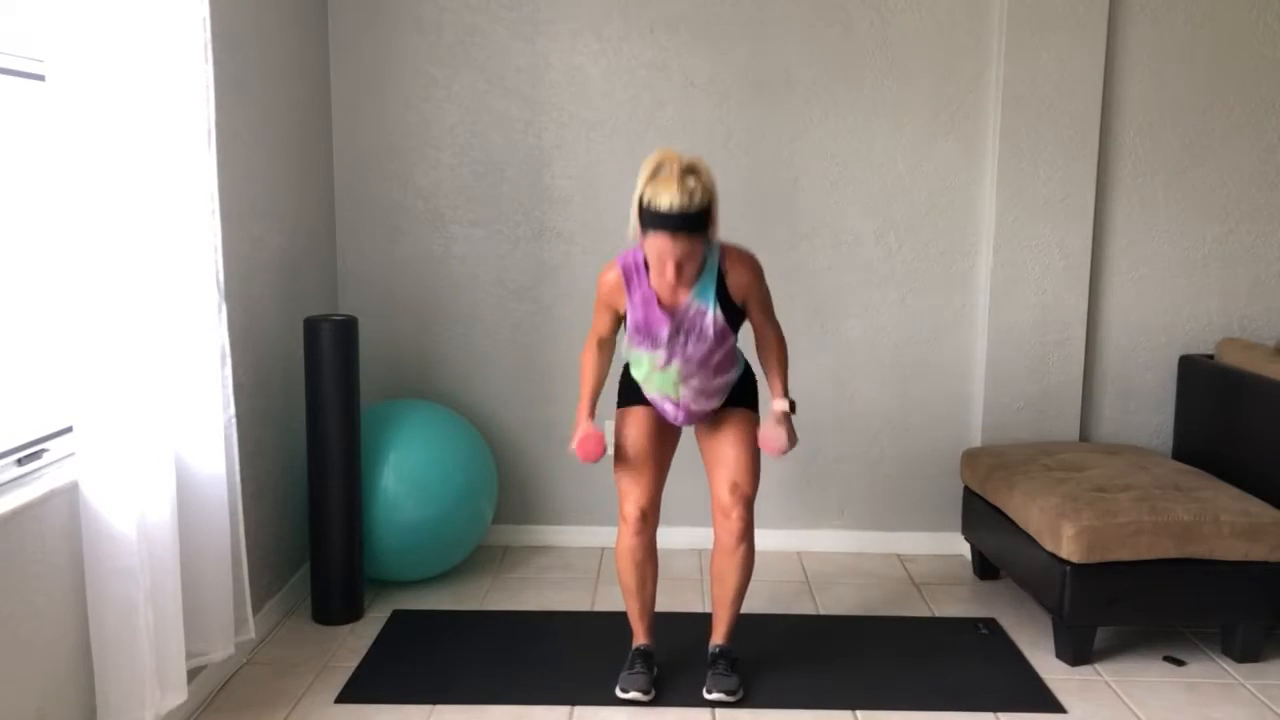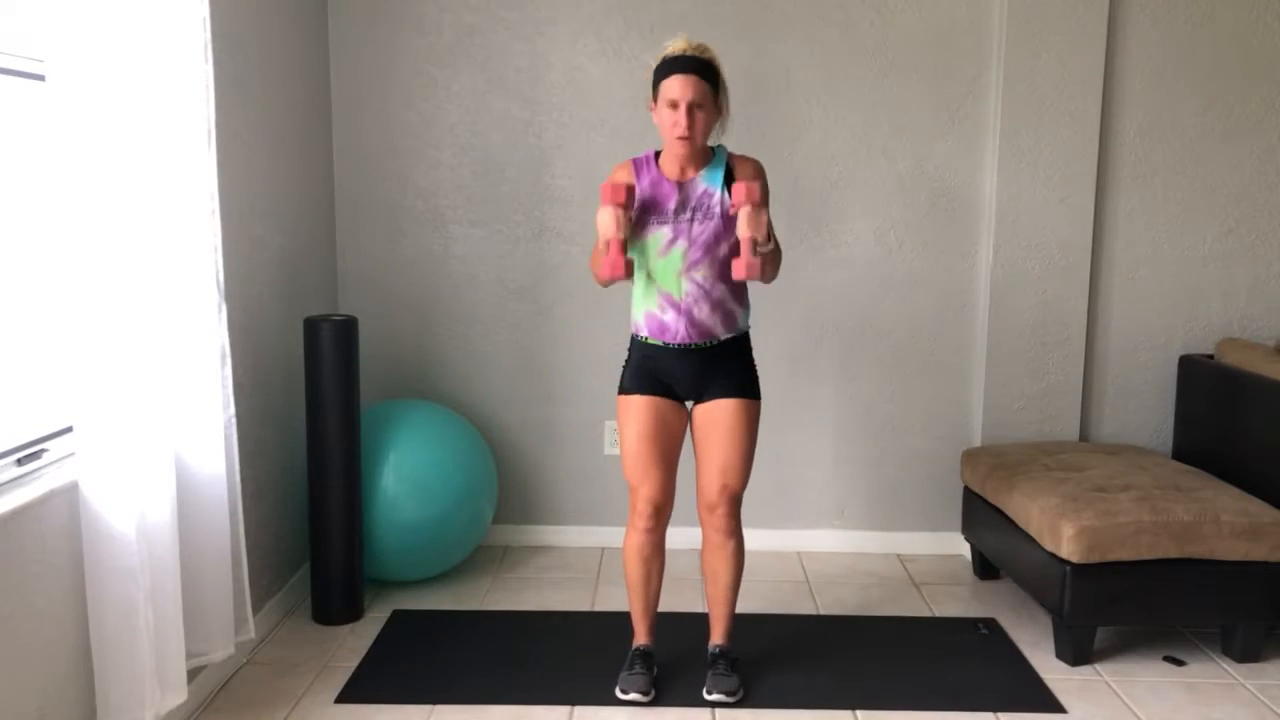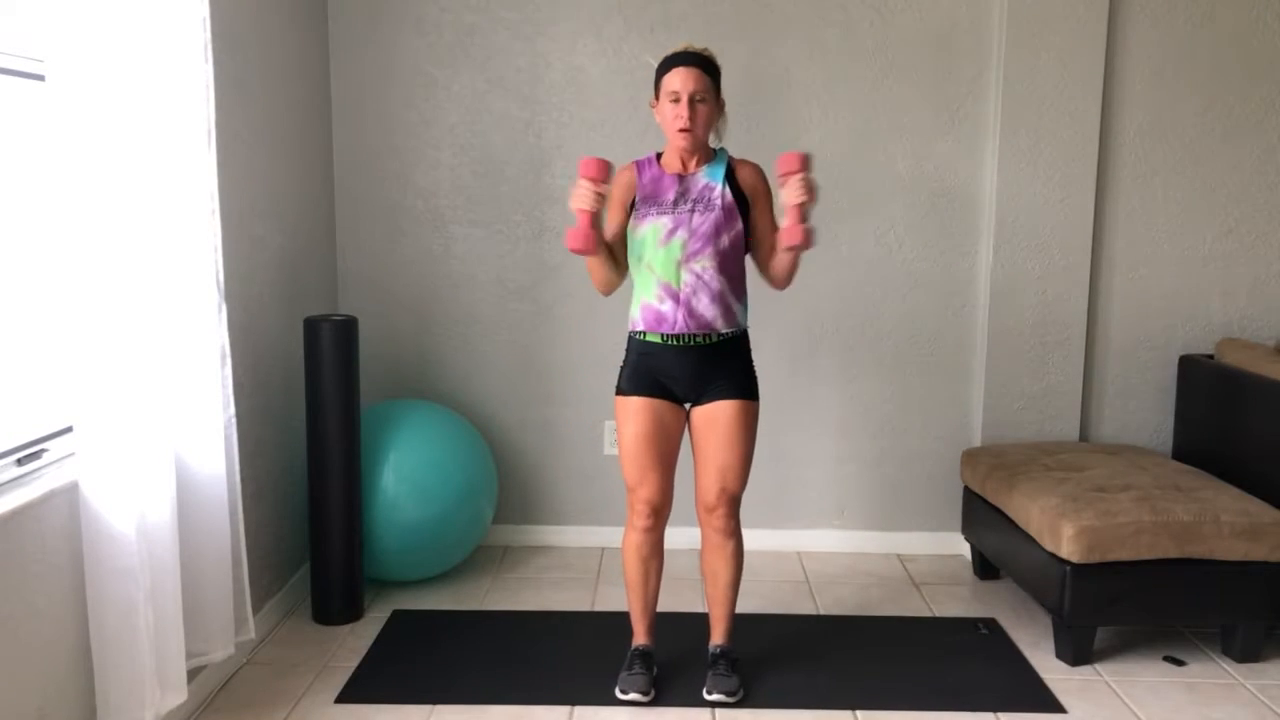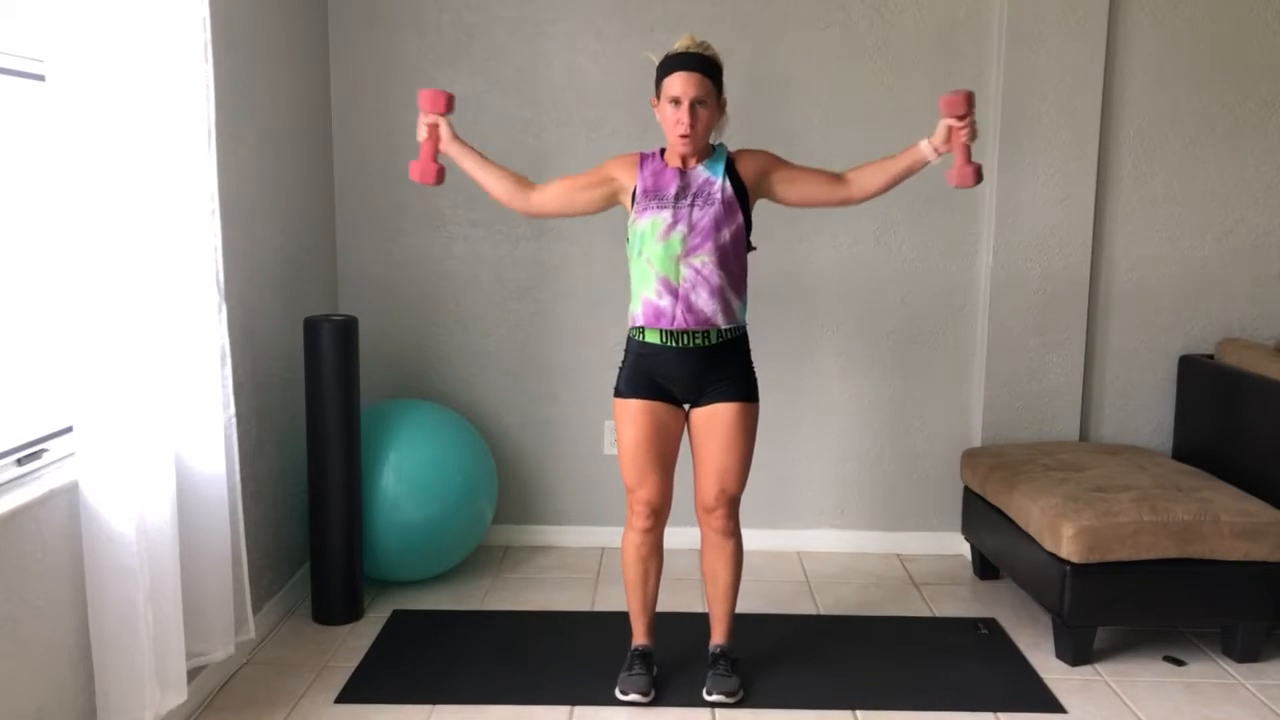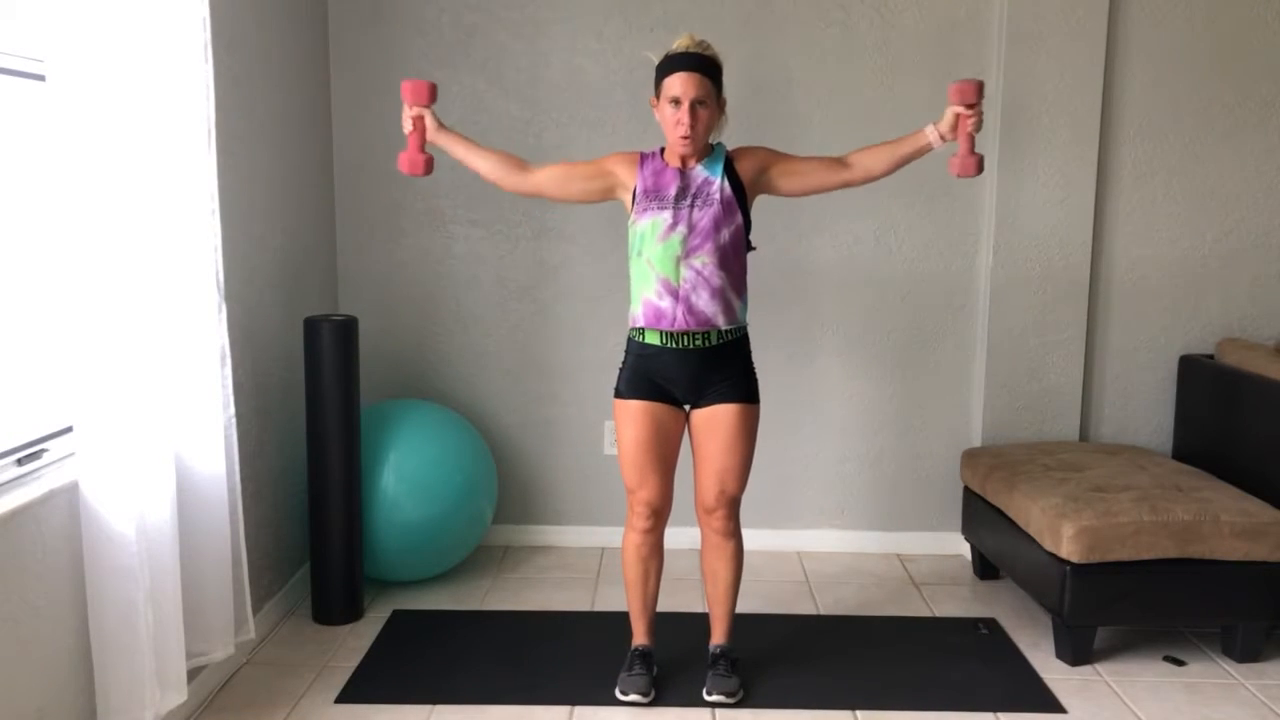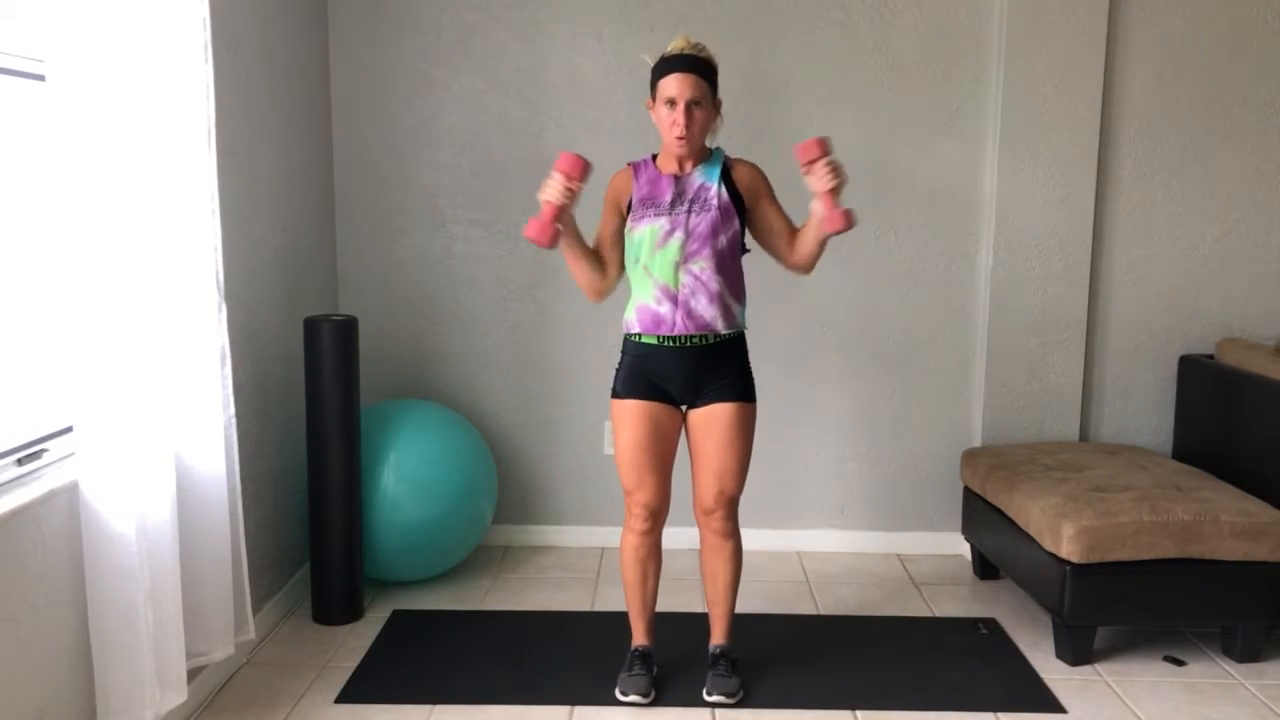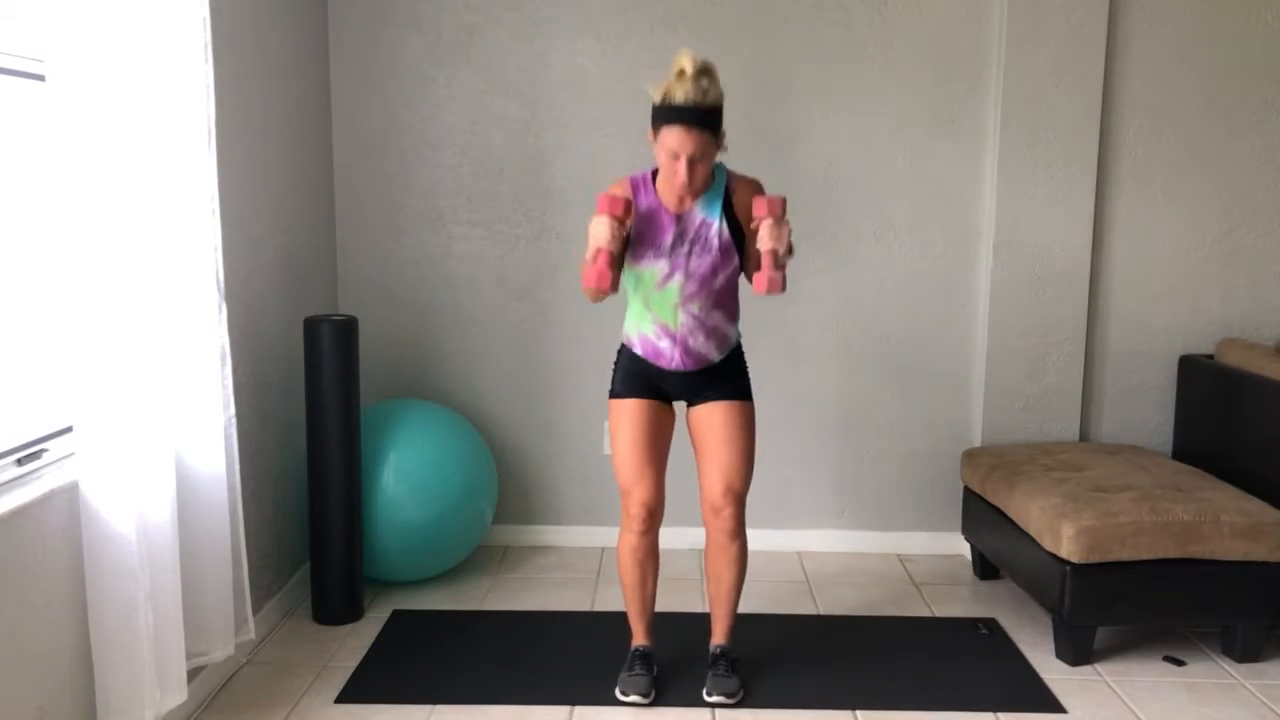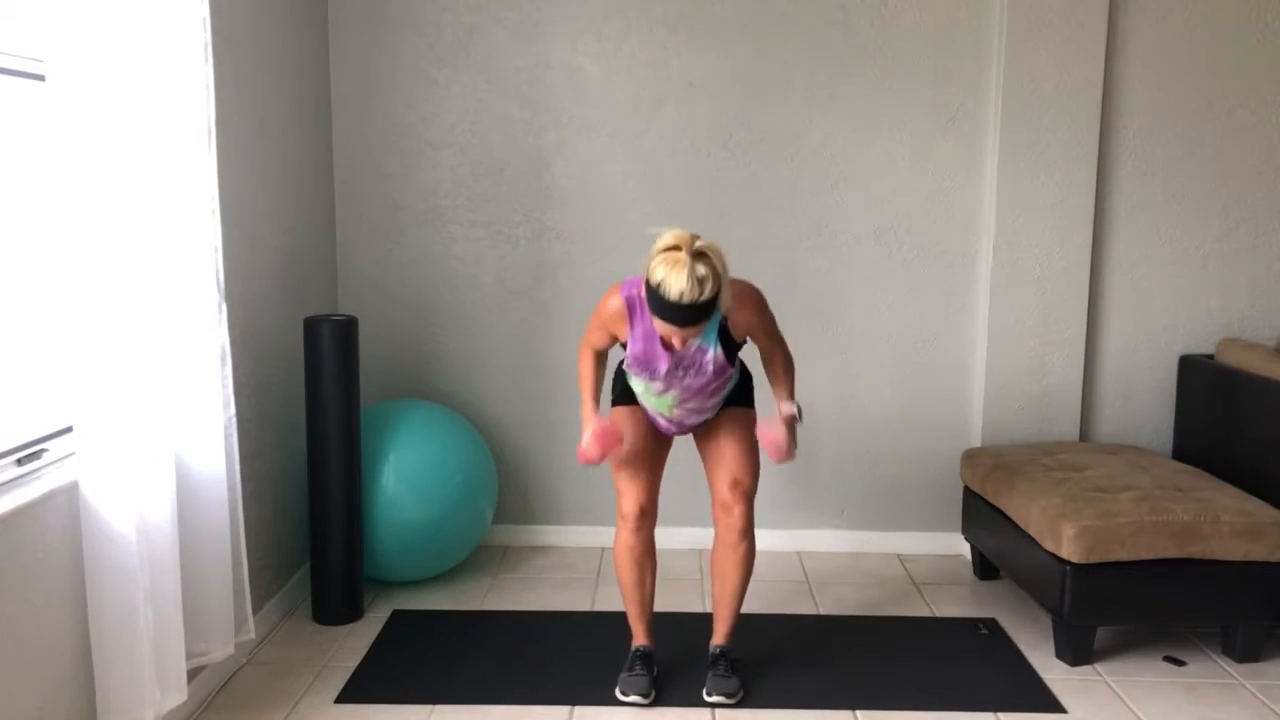
dt=0.4s
person 1, frame 1
left shoulder: (738, 270)
right shoulder: (618, 277)
left elbow: (768, 333)
right elbow: (599, 340)
left wrist: (778, 405)
right wrist: (585, 413)
left hip: (726, 398)
right hip: (648, 397)
left knee: (735, 512)
right knee: (637, 514)
left ankle: (721, 648)
right ankle: (641, 646)
person 1, frame 2
left shoulder: (742, 173)
right shoulder: (630, 177)
left elbow: (768, 273)
right elbow: (604, 276)
left wrist: (760, 238)
right wrist: (606, 237)
left hip: (725, 362)
right hip: (651, 361)
left knee: (720, 509)
right knee: (647, 509)
left ankle: (720, 648)
right ankle: (642, 646)
person 1, frame 3
left shoulder: (744, 178)
right shoulder: (630, 180)
left elbow: (780, 275)
right elbow: (605, 281)
right wrist: (587, 221)
left hip: (723, 362)
right hip: (649, 360)
left knee: (720, 509)
right knee: (645, 508)
left ankle: (720, 649)
right ankle: (641, 647)
person 1, frame 4
left shoulder: (747, 171)
right shoulder: (628, 173)
left elbow: (848, 186)
right elbow: (528, 197)
left wrist: (929, 148)
right wrist: (452, 146)
left hip: (722, 361)
right hip: (648, 360)
left knee: (719, 511)
right knee: (644, 510)
left ankle: (720, 649)
right ankle: (640, 648)
person 1, frame 5
left shoulder: (746, 168)
right shoulder: (628, 171)
left elbow: (848, 168)
right elbow: (525, 177)
left wrist: (928, 137)
right wrist: (445, 138)
left hip: (723, 362)
right hip: (648, 361)
left knee: (720, 512)
right knee: (645, 511)
left ankle: (720, 649)
right ankle: (641, 648)
person 1, frame 6
left shoulder: (741, 178)
right shoulder: (627, 182)
left elbow: (799, 261)
right elbow: (597, 287)
left wrist: (824, 202)
right wrist: (561, 220)
left hip: (720, 362)
right hip: (645, 362)
left knee: (718, 513)
right knee: (643, 513)
left ankle: (720, 649)
right ankle: (640, 648)
person 1, frame 7
left shoulder: (741, 195)
right shoulder: (626, 196)
left elbow: (763, 280)
right elbow: (593, 292)
left wrist: (775, 254)
right wrist: (598, 250)
left hip: (719, 370)
right hip: (641, 367)
left knee: (726, 510)
right knee: (639, 512)
left ankle: (720, 648)
right ankle: (640, 648)
person 1, frame 8
left shoulder: (742, 303)
right shoulder: (619, 304)
left elbow: (773, 347)
right elbow: (591, 349)
left wrist: (787, 409)
right wrist: (591, 417)
left hip: (723, 399)
right hip: (641, 398)
left knee: (735, 509)
right knee: (634, 512)
left ankle: (720, 650)
right ankle: (640, 648)
